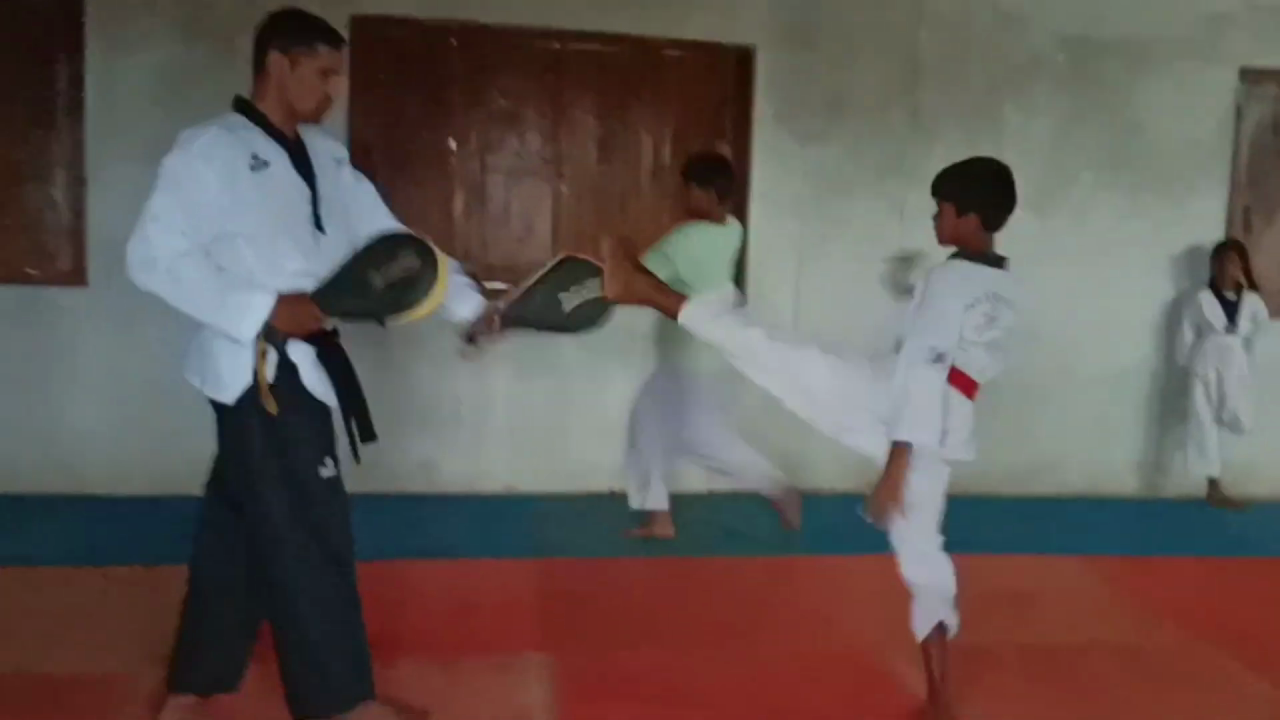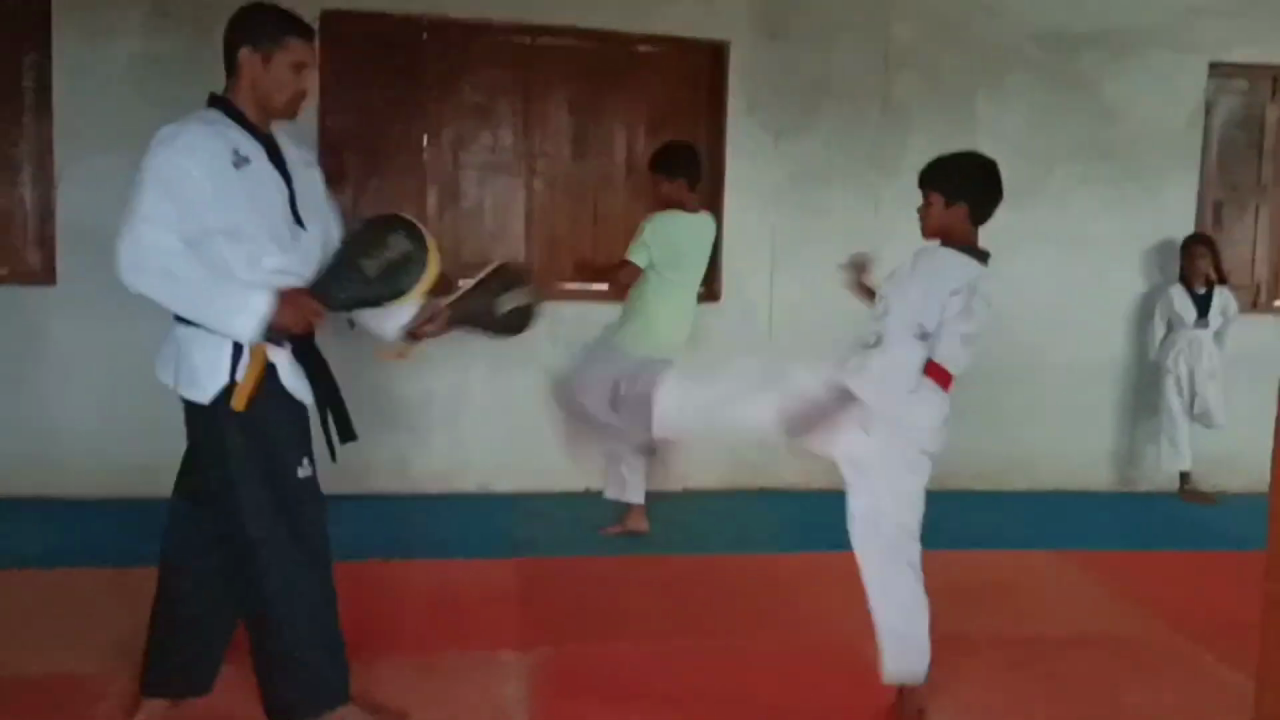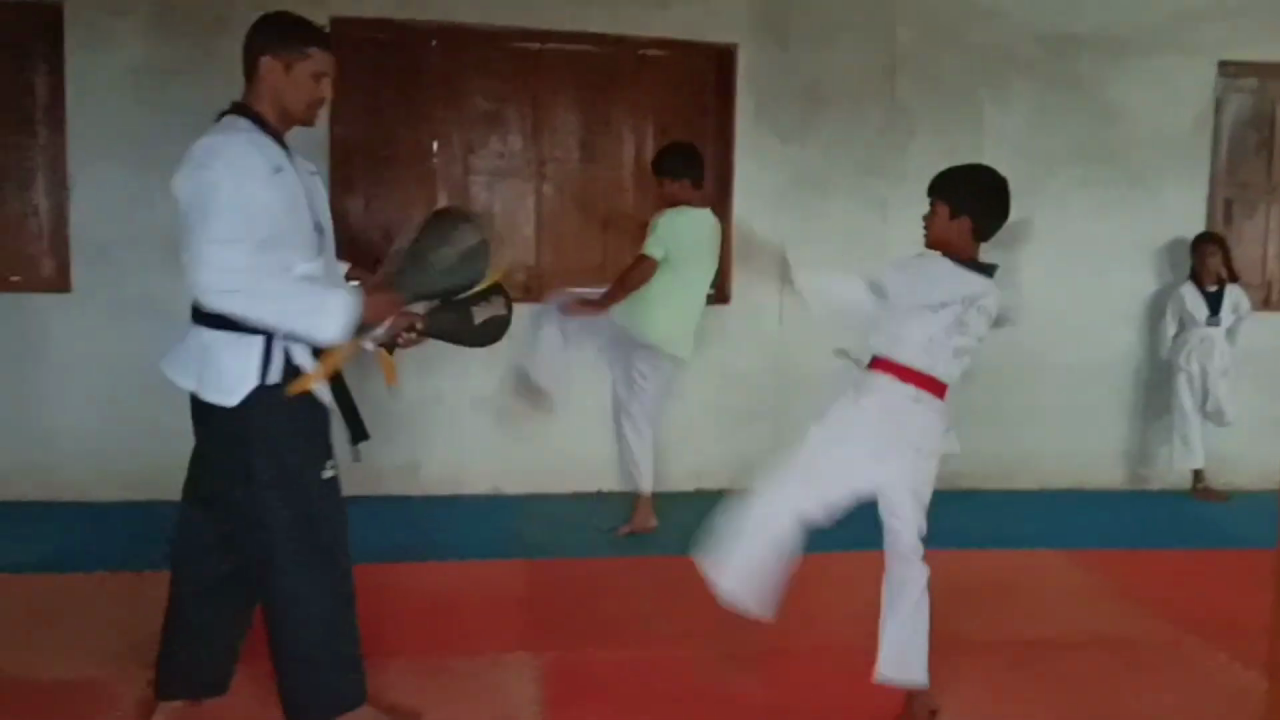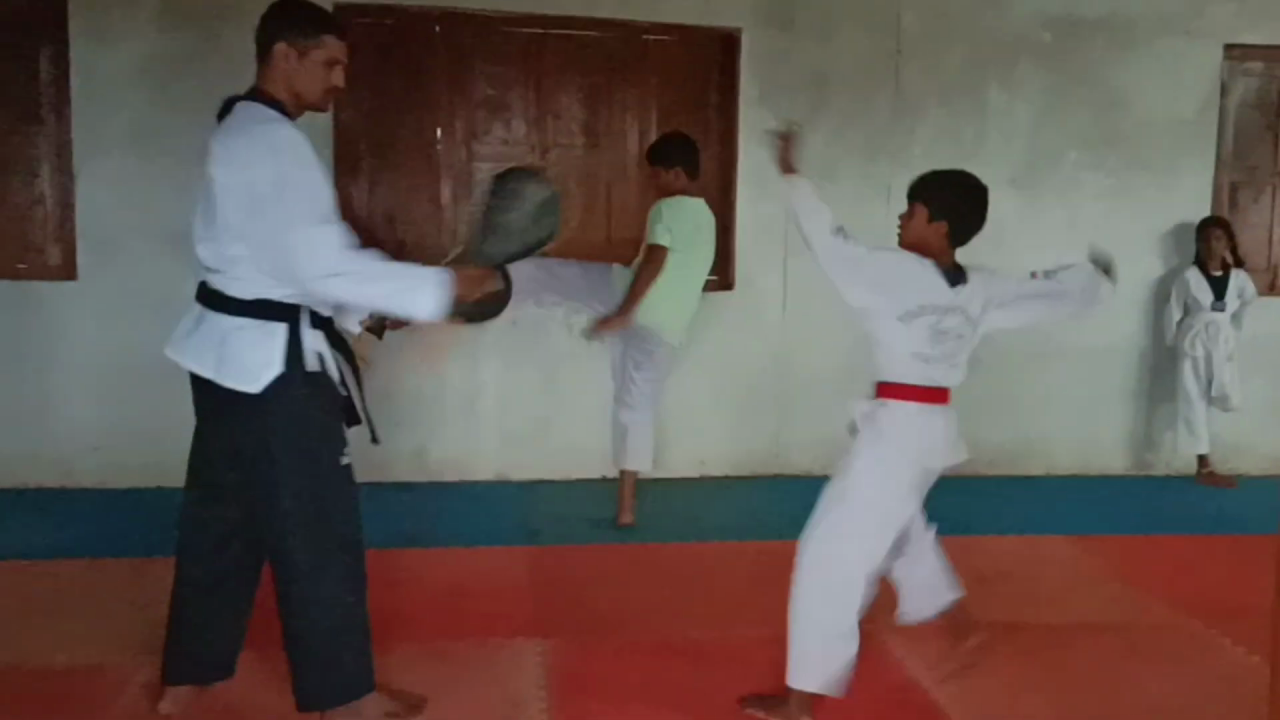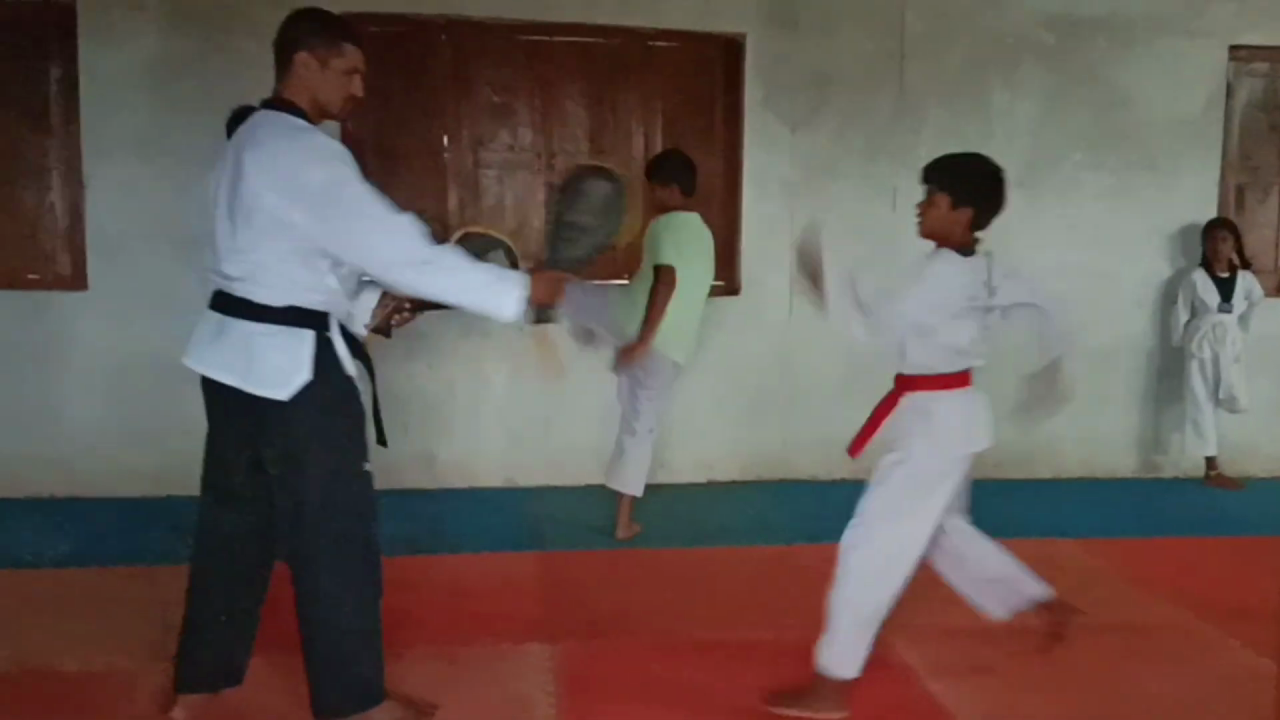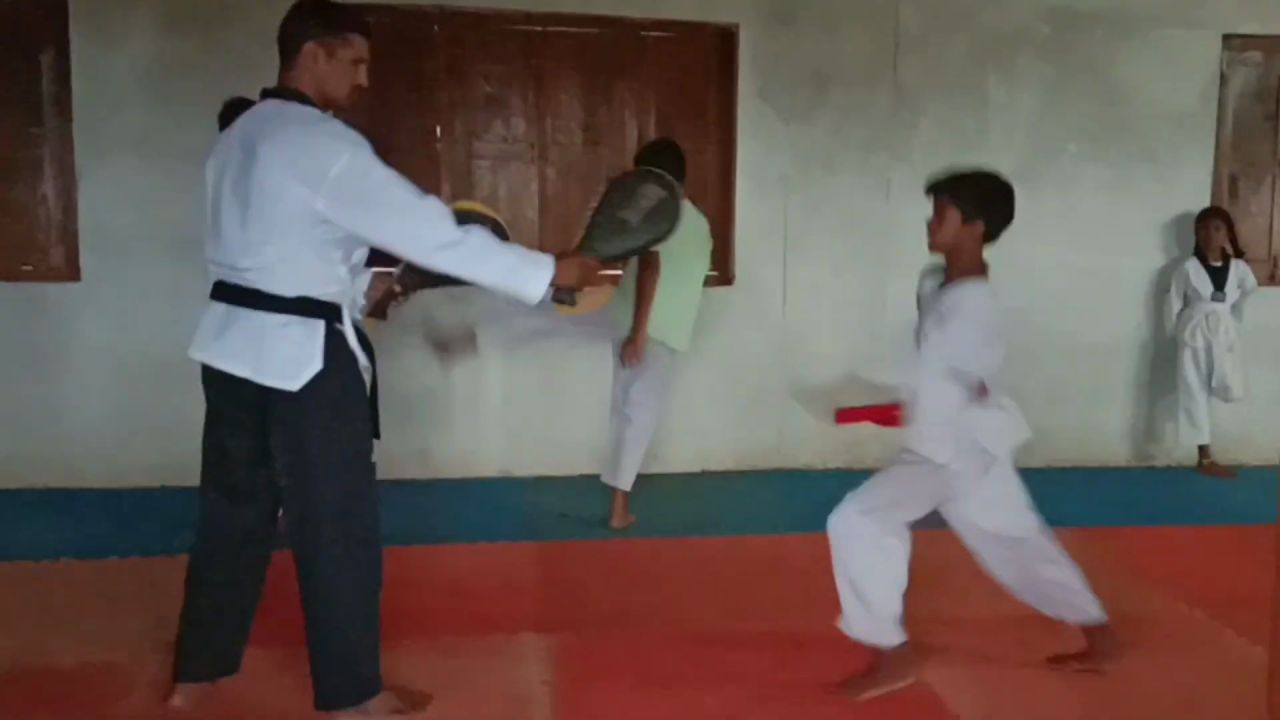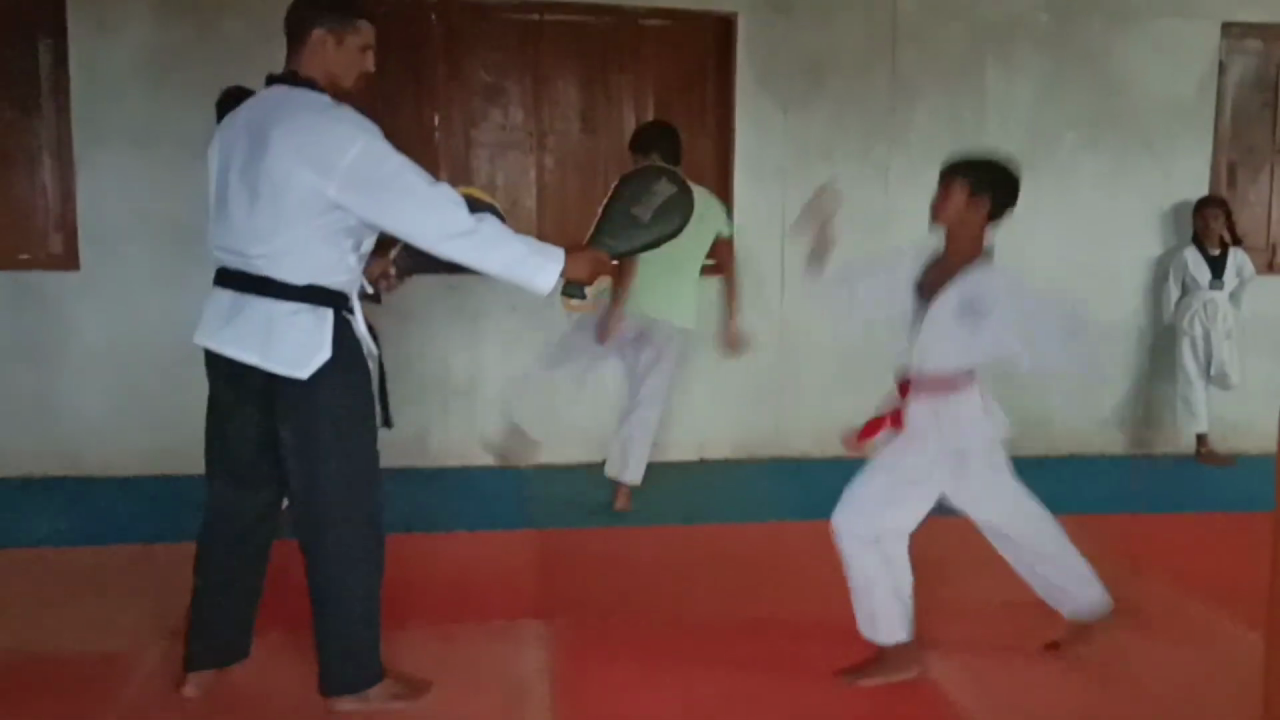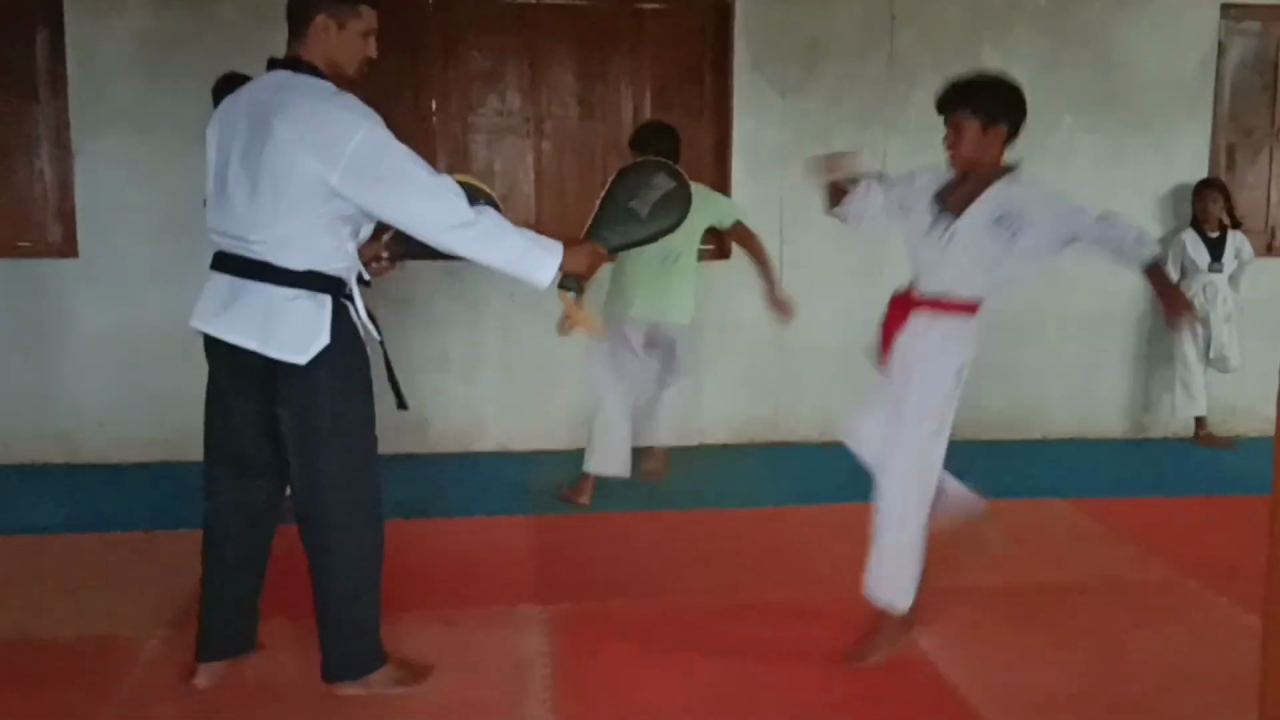
dt=0.1s
person 1, frame 1
left shoulder: (326, 157)
right shoulder: (209, 150)
left elbow: (387, 240)
right elbow: (153, 257)
left wrist: (469, 303)
right wrist: (262, 310)
left hip: (295, 364)
right hip: (257, 368)
left knee: (240, 524)
right knee: (307, 534)
person 1, frame 2
left shoulder: (289, 157)
right shoulder: (189, 146)
left elbow: (332, 256)
right elbow: (143, 258)
left wrist: (406, 313)
right wrist: (261, 307)
left hip: (268, 363)
right hip: (232, 367)
left knee: (210, 523)
right knee: (284, 533)
person 1, frame 3
left shoulder: (288, 160)
right shoulder: (231, 155)
left elbow: (306, 271)
right elbow: (221, 277)
left wrist: (370, 321)
right wrist: (350, 308)
left hip: (231, 367)
right hip: (256, 371)
left knee: (224, 523)
right knee: (306, 536)
person 1, frame 4
left shoulder: (246, 134)
right shoulder: (267, 144)
right elbow: (318, 263)
left wrist: (357, 310)
right wrist: (440, 288)
left hip: (232, 349)
right hip: (271, 355)
left knee: (222, 510)
right knee: (317, 525)
person 1, frame 5
left shoulder: (248, 144)
right shoulder: (304, 153)
right elbow: (398, 249)
left wrist: (363, 307)
right wrist: (518, 287)
left hip: (234, 351)
right hip: (294, 364)
left knee: (234, 516)
right knee: (333, 531)
person 1, frame 6
left shoulder: (240, 136)
right shoulder: (323, 143)
right elbow: (426, 231)
left wrist: (352, 285)
right wrist: (547, 271)
left hip: (237, 342)
right hip: (302, 352)
left knee: (235, 508)
right knee: (337, 523)
person 1, frame 7
left shoulder: (240, 122)
right shoulder: (334, 132)
right elbow: (441, 219)
left wrist: (342, 268)
right wrist: (557, 263)
left hip: (238, 327)
right hip: (306, 339)
left knee: (239, 496)
right knee: (341, 511)
left ankle: (207, 657)
right ankle: (353, 676)
person 1, frame 8
left shoulder: (237, 107)
right shoulder: (336, 119)
right elbow: (440, 210)
right wrist: (556, 257)
left hip: (236, 311)
right hip: (305, 324)
left knee: (240, 485)
right knee: (340, 499)
left ankle: (218, 648)
right ankle: (355, 662)
person 2, frame 1
left shoulder: (948, 276)
right shoulder: (1006, 288)
left elbow: (925, 366)
left wrist: (894, 463)
left hip: (903, 401)
right hip: (949, 424)
left knee: (766, 349)
right knee: (920, 547)
left ankle: (646, 291)
person 2, frame 2
left shoulder: (934, 264)
right shoulder: (976, 272)
left elbow: (902, 349)
left wrist: (828, 408)
right wrist: (874, 294)
left hip: (870, 393)
right hip: (922, 414)
left knee: (742, 393)
right knee: (889, 552)
person 2, frame 3
left shoulder: (924, 269)
right shoulder: (988, 288)
left elbow: (847, 291)
left wrist: (791, 271)
left hip: (878, 412)
right hip: (925, 422)
left knee: (778, 498)
right knee: (904, 551)
left ankle: (742, 589)
person 2, frame 4
left shoulder: (897, 272)
right shoulder: (980, 287)
left elbow: (829, 244)
right elbow: (1065, 291)
left wrist: (790, 172)
right wrist: (1098, 273)
left hip: (896, 427)
right hip: (935, 426)
left knee: (830, 550)
right knee: (893, 527)
right ankle: (952, 612)
person 2, frame 5
left shoulder: (938, 271)
right shoulder: (987, 269)
left elbow: (869, 322)
right elbow: (1036, 308)
left wrist: (819, 276)
right wrist: (1050, 369)
left hip: (934, 420)
right hip: (952, 411)
left knee: (874, 544)
right knee: (935, 529)
right ankle: (1042, 606)
person 2, frame 6
left shoulder: (972, 307)
right shoulder: (952, 288)
left elbow: (945, 399)
left hip: (960, 441)
right hip: (964, 434)
left knee: (858, 523)
right knee: (1015, 538)
left ankle: (892, 655)
right ankle: (1098, 638)
person 2, frame 7
left shoulder: (996, 288)
right shoulder: (926, 267)
left elbow: (1057, 341)
right elbow: (873, 300)
right wrist: (825, 261)
left hip: (949, 424)
right hip: (925, 417)
left knee: (861, 523)
right knee: (1015, 519)
left ankle: (897, 649)
right ankle: (1086, 610)
person 2, frame 8
left shoulder: (1028, 200)
right shoulder: (932, 184)
left elbow: (1107, 232)
right elbow: (870, 201)
left wrist: (1161, 280)
right wrist: (840, 186)
left hip: (936, 341)
right hip: (912, 333)
left knee: (904, 473)
right knee: (873, 435)
left ankle: (893, 613)
right ankle: (953, 503)
person 3, frame 1
left shoulder: (685, 236)
right shoulder: (731, 229)
left hip: (692, 351)
right hip: (686, 349)
left knee: (701, 438)
right knee: (644, 424)
left ankle: (777, 488)
right ankle: (659, 517)
person 3, frame 2
left shoulder: (660, 223)
right shoulder: (707, 224)
left elbow: (623, 277)
left wrist: (589, 269)
left hip: (640, 333)
right hip: (670, 339)
left knee: (577, 391)
right knee: (620, 412)
left ankle: (645, 438)
right ankle: (635, 513)
person 3, frame 3
left shoulder: (670, 220)
right shoulder: (712, 225)
left elbow: (643, 270)
left wrist: (598, 305)
left hip: (638, 319)
right hip: (675, 341)
left knee: (556, 316)
right knee: (636, 418)
left ankle: (537, 380)
right ankle: (643, 509)
person 3, frame 4
left shoulder: (667, 209)
right shoulder: (706, 216)
left elbow: (654, 261)
left wrist: (621, 313)
left hip: (636, 309)
right hip: (668, 328)
left knee: (550, 274)
right knee: (636, 407)
right ankle: (626, 500)
person 3, frame 5
left shoulder: (665, 226)
right shoulder: (703, 234)
left elbow: (665, 282)
left wrist: (641, 343)
left hip: (641, 333)
right hip: (672, 348)
left knee: (574, 293)
right knee: (640, 427)
right ankle: (624, 519)
person 3, frame 6
right shoulder: (700, 223)
left elbow: (651, 269)
left wrist: (638, 332)
left hip: (639, 322)
right hip: (671, 335)
right knee: (636, 415)
right ankle: (619, 508)
person 3, frame 7
right shoulder: (710, 202)
left elbow: (632, 253)
right elbow: (726, 263)
left wrist: (615, 309)
right wrist: (730, 322)
left hip: (633, 308)
right hip: (676, 319)
left knee: (553, 362)
right knee: (648, 402)
left ankle: (520, 439)
right ankle: (623, 490)
person 3, frame 8
right shoulder: (702, 197)
right elbow: (747, 238)
right wrist: (773, 288)
left hip: (627, 309)
right hip: (672, 316)
left knee: (612, 395)
right knee: (675, 378)
left ankle: (588, 483)
right ankle: (658, 451)
person 4, frame 1
left shoulder: (1251, 301)
right shoulder: (1201, 299)
left elbow: (1260, 326)
right elbow: (1186, 335)
left wrist: (1243, 353)
right wrist: (1189, 364)
left hip: (1235, 369)
right hip: (1206, 368)
left knee: (1239, 423)
right knee: (1205, 425)
right ankle: (1214, 488)
person 4, frame 2
left shoulder: (1221, 294)
right shoulder: (1172, 294)
left elbow: (1231, 319)
right elbow: (1157, 329)
left wrist: (1215, 347)
right wrist: (1160, 360)
left hip: (1206, 362)
right hip: (1178, 362)
left knee: (1212, 418)
right knee: (1176, 419)
right ankle: (1186, 482)
person 4, frame 3
left shoulder: (1233, 292)
right shoulder: (1184, 292)
left elbow: (1243, 318)
right elbow: (1169, 328)
left wrist: (1226, 345)
right wrist: (1171, 358)
left hip: (1218, 360)
right hip: (1189, 360)
left knee: (1223, 416)
right knee: (1189, 418)
right ankle: (1199, 481)
person 4, frame 4
left shoulder: (1238, 277)
right shoulder: (1188, 277)
left elbow: (1248, 303)
right elbow: (1173, 313)
left wrist: (1231, 330)
right wrist: (1175, 343)
left hip: (1223, 345)
right hip: (1194, 345)
left knee: (1229, 401)
right knee: (1193, 403)
right ankle: (1204, 466)
person 4, frame 5
left shoulder: (1245, 279)
right shoulder: (1195, 279)
left elbow: (1256, 304)
right elbow: (1180, 315)
left wrist: (1239, 332)
right wrist: (1183, 344)
left hip: (1231, 346)
right hip: (1201, 346)
left knee: (1237, 403)
right knee: (1201, 404)
right ankle: (1212, 469)
person 4, frame 6
left shoulder: (1238, 268)
right shoulder: (1188, 268)
left elbow: (1249, 292)
right elbow: (1173, 304)
left wrist: (1232, 321)
right wrist: (1176, 334)
left hip: (1224, 335)
right hip: (1194, 335)
left knee: (1231, 392)
right knee: (1194, 393)
right ankle: (1205, 457)
person 4, frame 7
left shoulder: (1237, 256)
right shoulder: (1186, 256)
left elbow: (1247, 280)
right elbow: (1172, 292)
left wrist: (1231, 309)
right wrist: (1173, 324)
left hip: (1222, 324)
right hip: (1193, 324)
left knee: (1228, 380)
right knee: (1193, 382)
right ankle: (1203, 445)
person 4, frame 8
left shoulder: (1235, 239)
right shoulder: (1185, 239)
left elbow: (1246, 263)
right elbow: (1171, 275)
left wrist: (1230, 292)
left hip: (1222, 307)
right hip: (1192, 306)
left knee: (1228, 363)
right knee: (1192, 365)
right ankle: (1202, 428)
